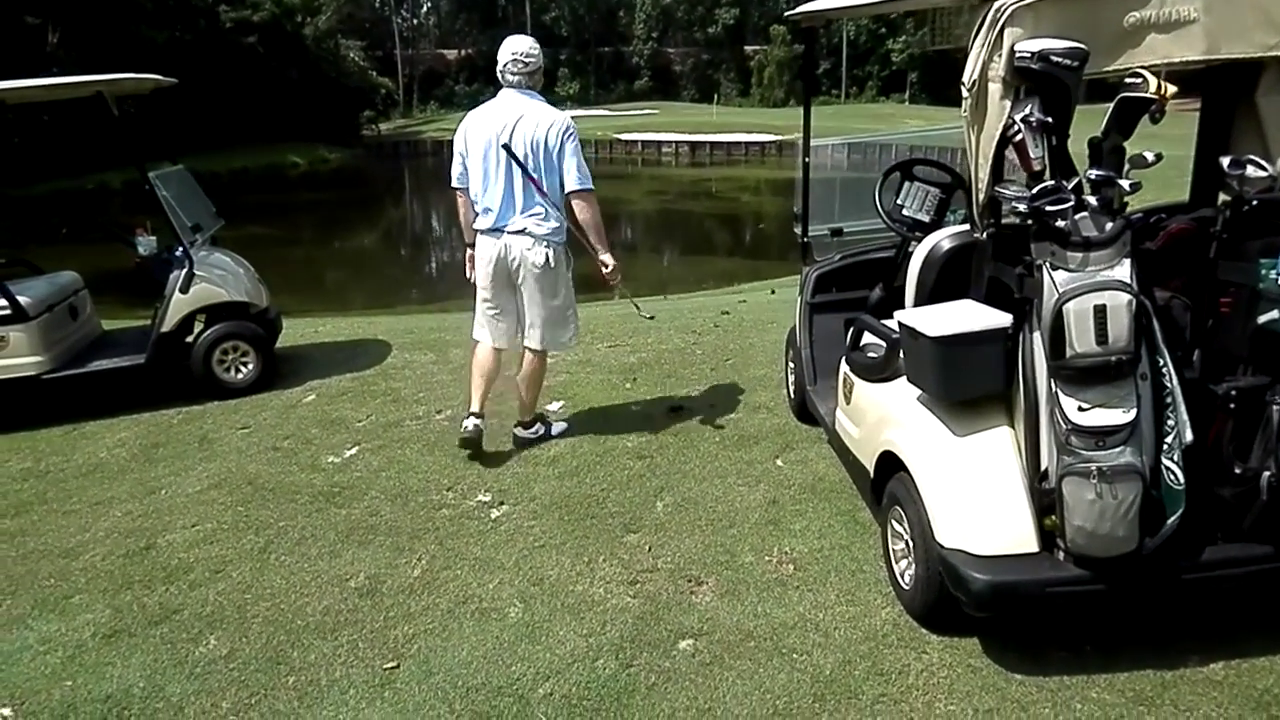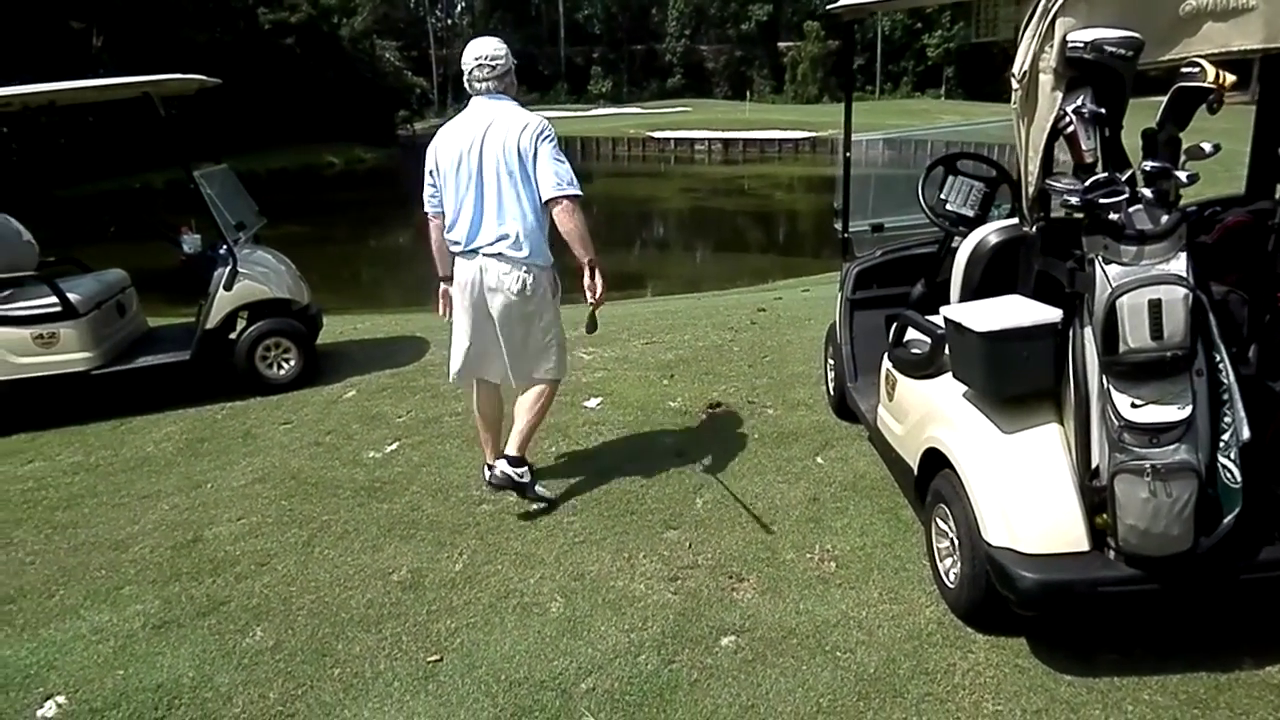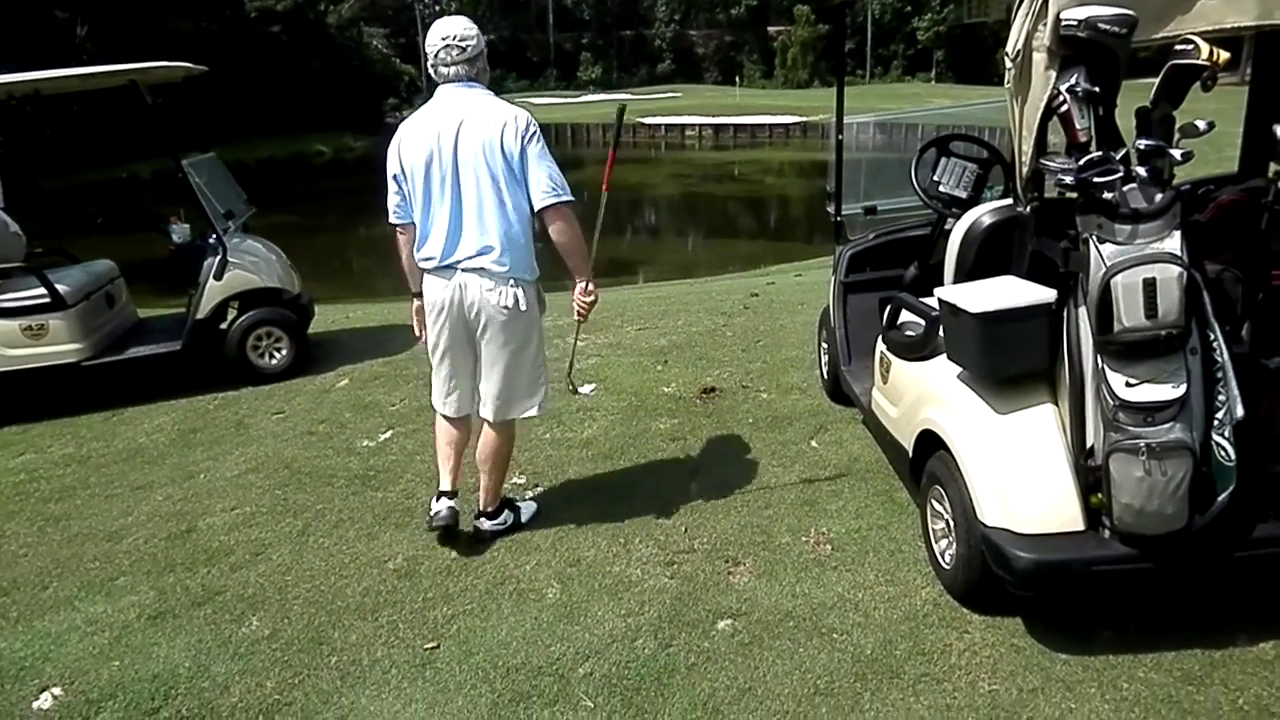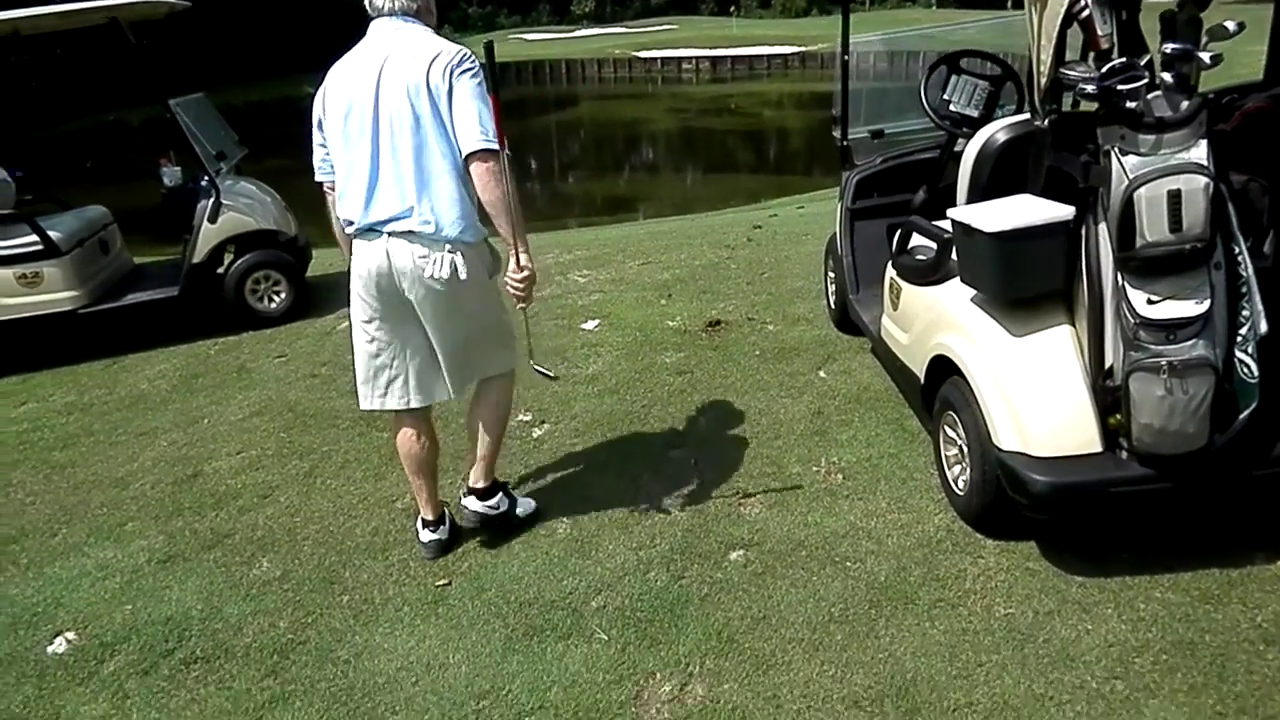
dt=0.7s
person 1, frame 1
left shoulder: (473, 122)
right shoulder: (555, 122)
left elbow: (462, 194)
right elbow: (580, 195)
left wrist: (471, 244)
right wrist: (602, 251)
left hip: (489, 243)
right hip: (538, 245)
left knee: (489, 335)
right knee: (537, 341)
left ankle: (474, 416)
right ankle: (527, 425)
person 1, frame 2
left shoulder: (444, 137)
right shoulder: (530, 126)
left elbow: (435, 219)
right elbow: (562, 204)
left wrist: (446, 278)
right wrist: (589, 264)
left hip: (468, 270)
right hip: (520, 269)
left knee: (484, 374)
right knee: (543, 372)
left ankle: (493, 463)
right ankle: (514, 459)
person 1, frame 3
left shoulder: (408, 132)
right shoulder: (512, 122)
left elbow: (403, 227)
right elbow: (555, 212)
left wrist: (417, 294)
right wrist: (582, 278)
left hip: (439, 285)
right hip: (502, 284)
left knee: (452, 397)
right knee: (499, 406)
left ankle: (445, 495)
right ankle: (492, 512)
person 1, frame 4
left shoulder: (337, 77)
right shoulder: (448, 59)
left elbow: (330, 189)
right elbow: (482, 161)
right wrist: (515, 247)
left hip: (370, 255)
right hip: (443, 250)
left knee: (405, 399)
right knee: (494, 367)
left ankle: (432, 521)
right ankle: (482, 491)
